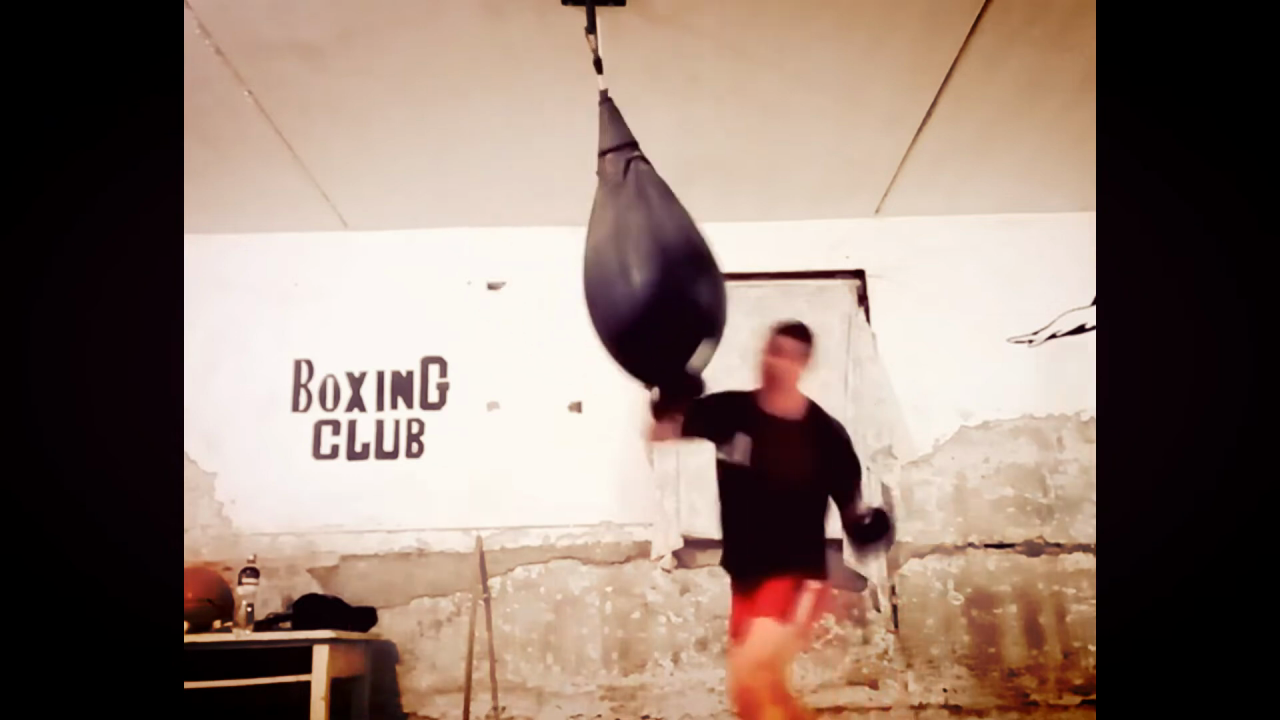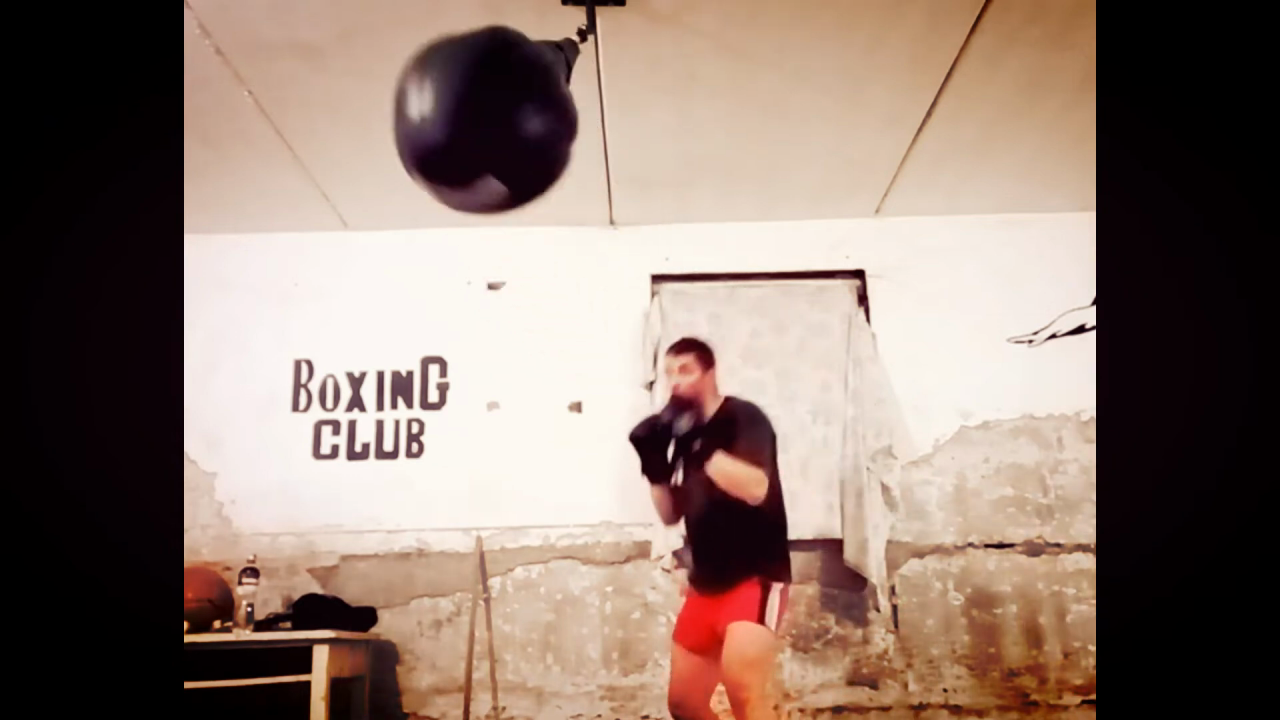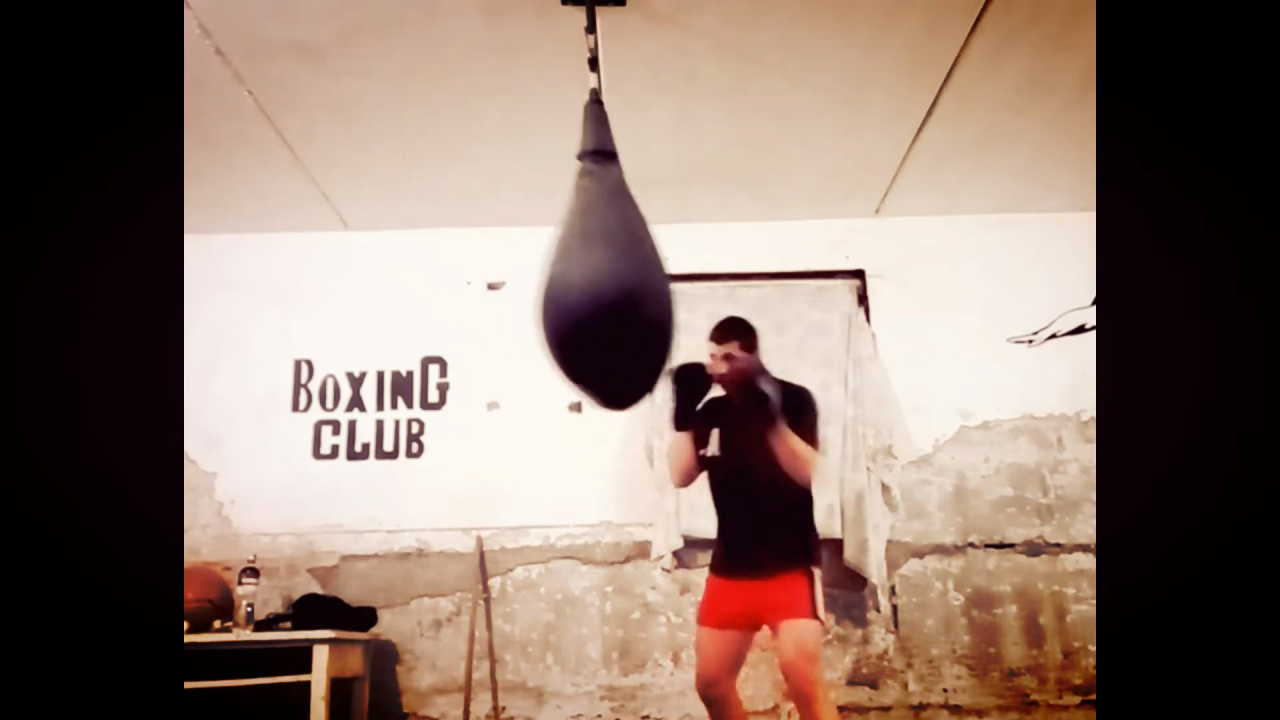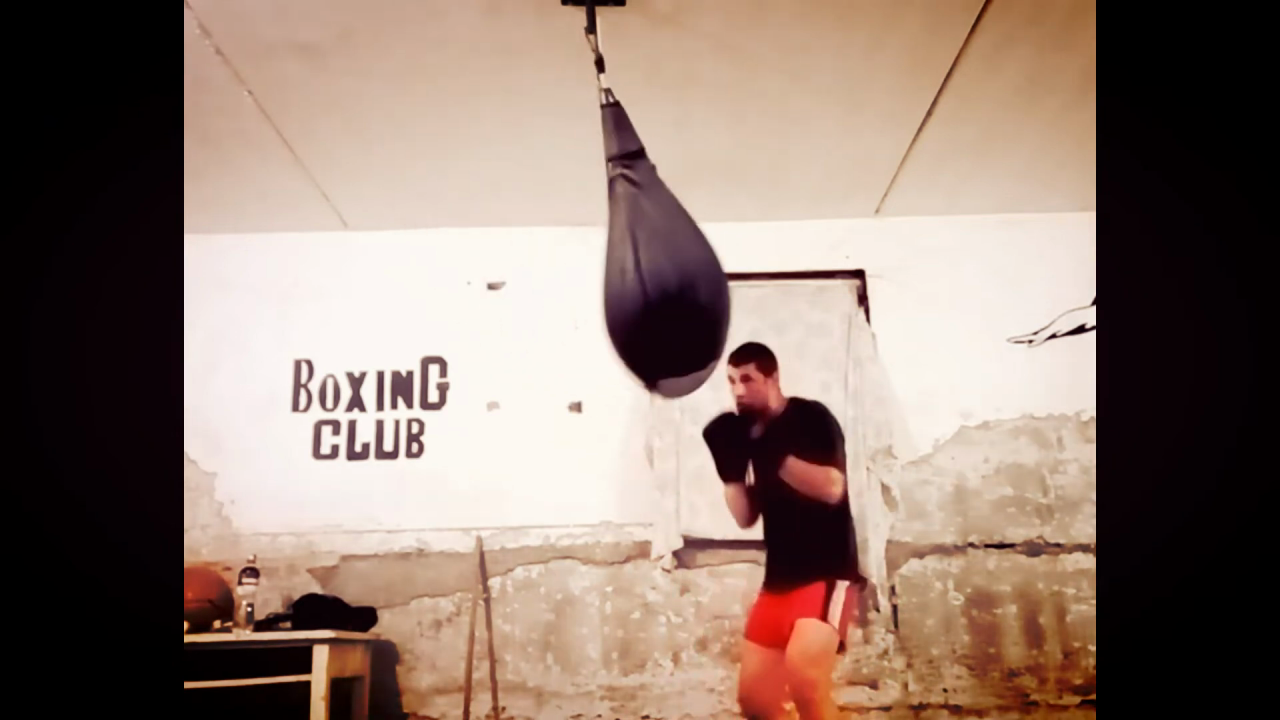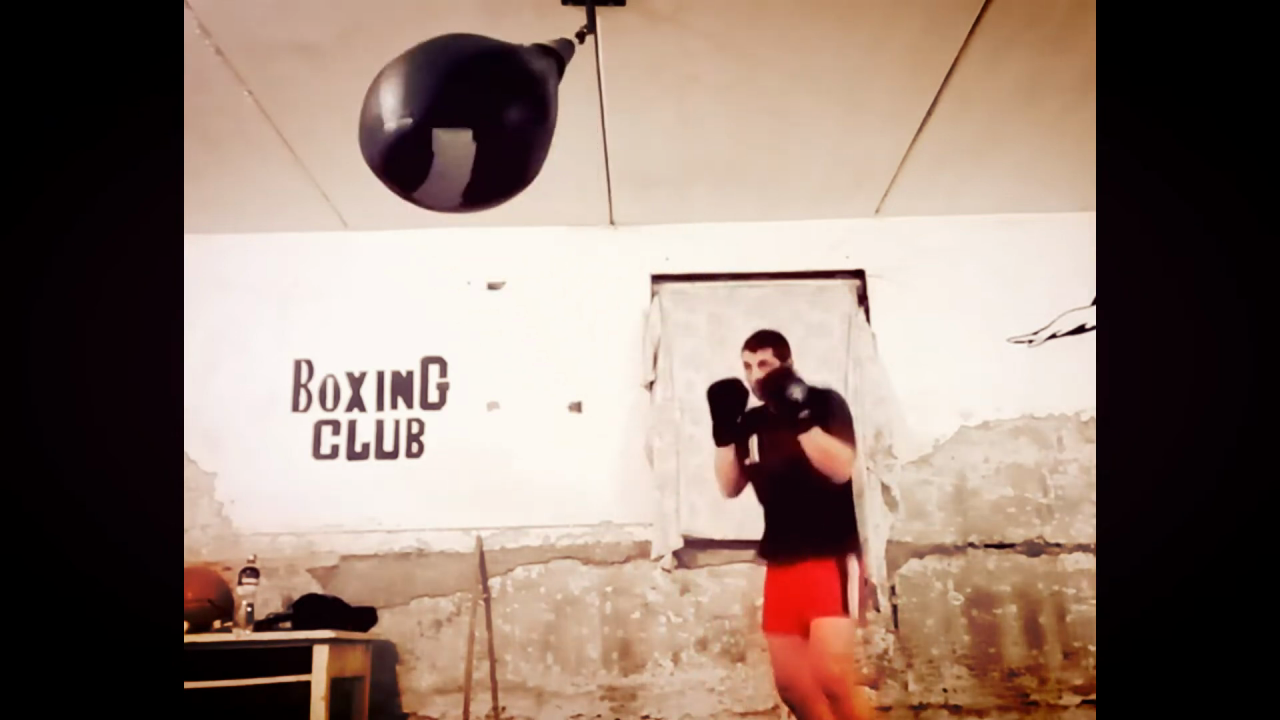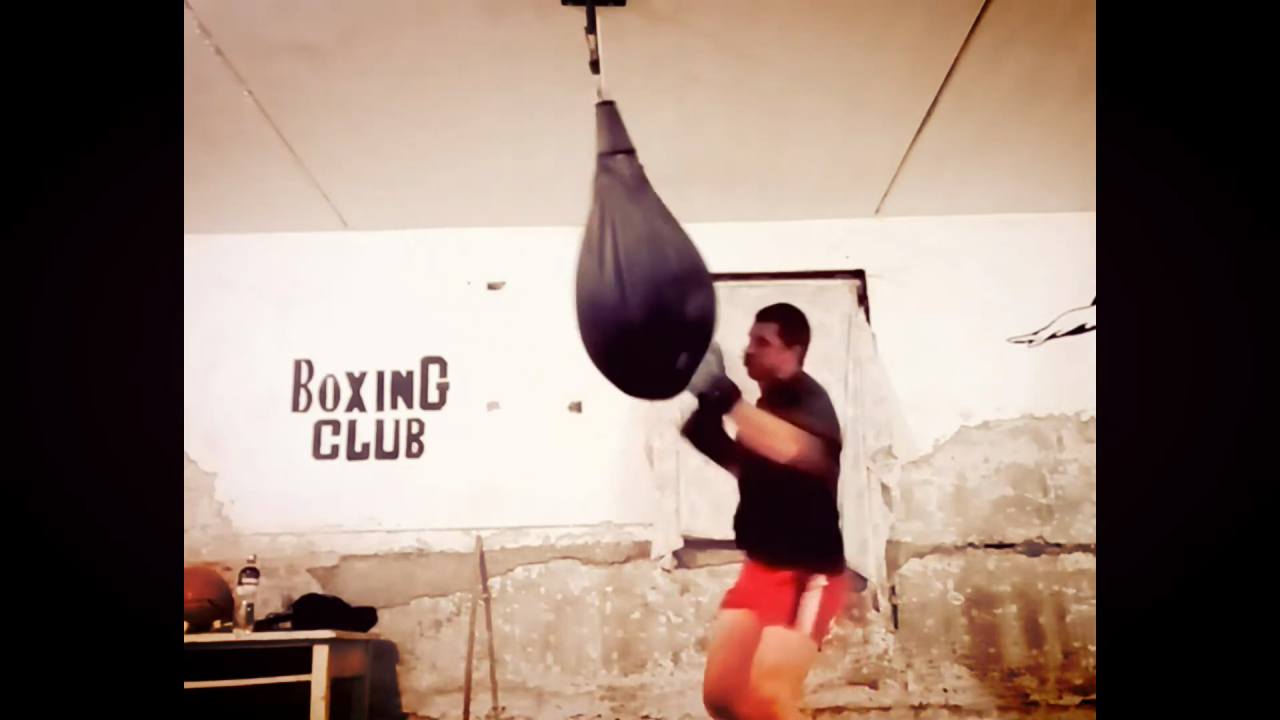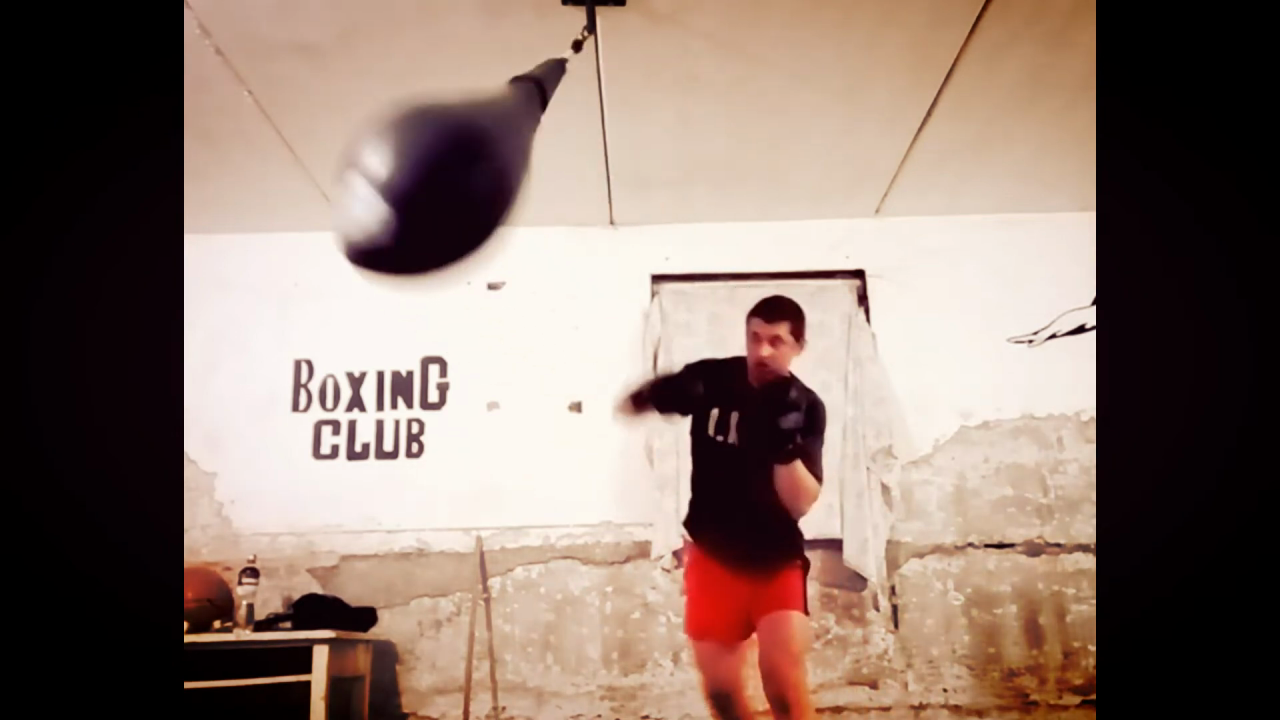
dt=0.7s
person 1, frame 1
left shoulder: (825, 433)
right shoulder: (732, 411)
left elbow: (850, 505)
right elbow: (661, 431)
left wrist: (865, 522)
right wrist: (670, 399)
left hip: (796, 580)
right hip: (748, 579)
left knee: (749, 683)
person 1, frame 2
left shoulder: (744, 418)
right shoulder: (681, 430)
left elbow: (755, 488)
right elbow: (669, 515)
left wrist: (698, 445)
right wrist: (653, 464)
left hip: (756, 578)
right hip: (706, 584)
left knee: (742, 683)
person 1, frame 3
left shoulder: (792, 398)
right shoulder: (711, 411)
left elbow: (806, 472)
right elbow: (680, 476)
left wrist: (772, 417)
right wrist: (684, 415)
left hip: (789, 564)
right hip: (730, 567)
left knee: (803, 677)
right knee: (711, 682)
person 1, frame 4
left shoulder: (811, 418)
right shoulder: (747, 435)
left elbow: (832, 488)
right elbow: (744, 516)
left wrist: (774, 456)
right wrist: (728, 469)
left hip: (827, 575)
right hip: (779, 580)
left knee: (804, 676)
person 1, frame 5
left shoulder: (823, 402)
right shoulder: (751, 421)
left elbow: (840, 469)
right elbow: (729, 487)
left wrist: (799, 416)
right wrist: (723, 432)
left hip: (830, 557)
right hip: (782, 563)
left knee: (834, 676)
right knee: (792, 686)
person 1, frame 6
left shoulder: (807, 397)
right shoulder: (766, 400)
left elbow: (786, 447)
left wrist: (724, 394)
right wrist: (708, 435)
left hip: (808, 570)
right hip: (763, 564)
person 1, frame 7
left shoulder: (807, 406)
right shoulder: (711, 379)
left elbow: (802, 503)
right elbow: (631, 406)
left wrist: (786, 446)
right wrist: (649, 397)
left hip: (777, 561)
right hip: (712, 556)
left knee: (785, 682)
